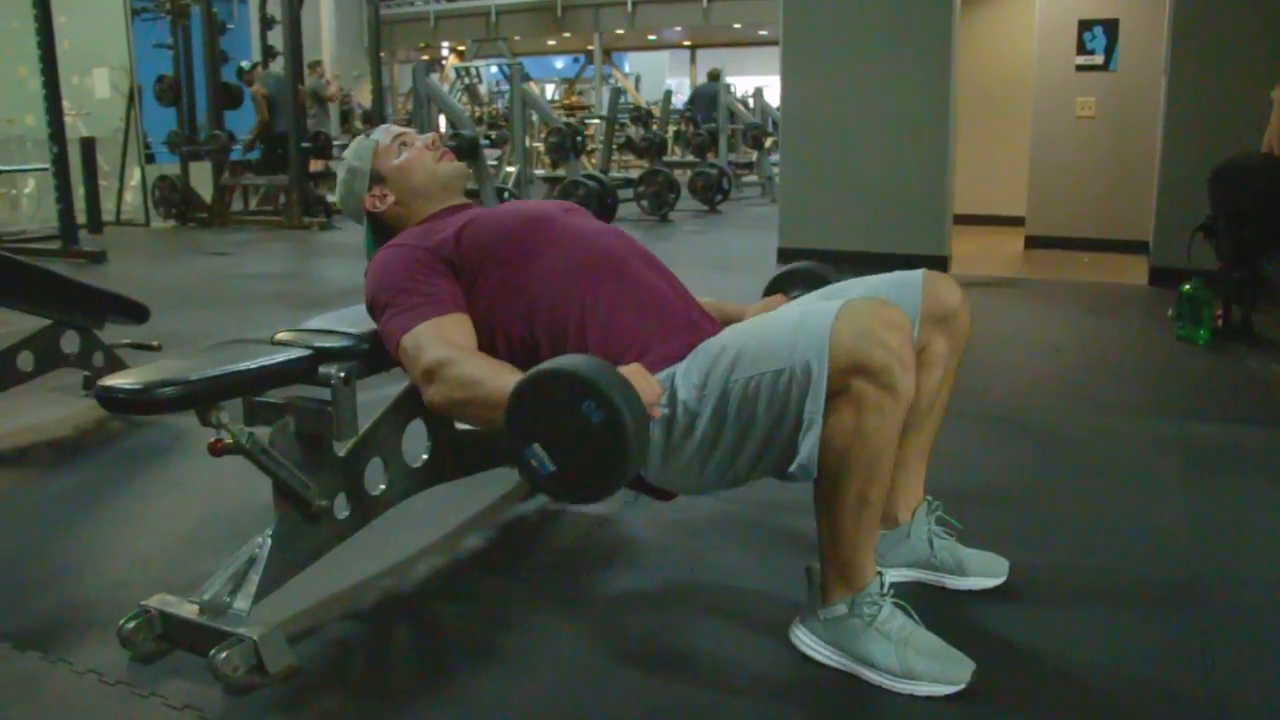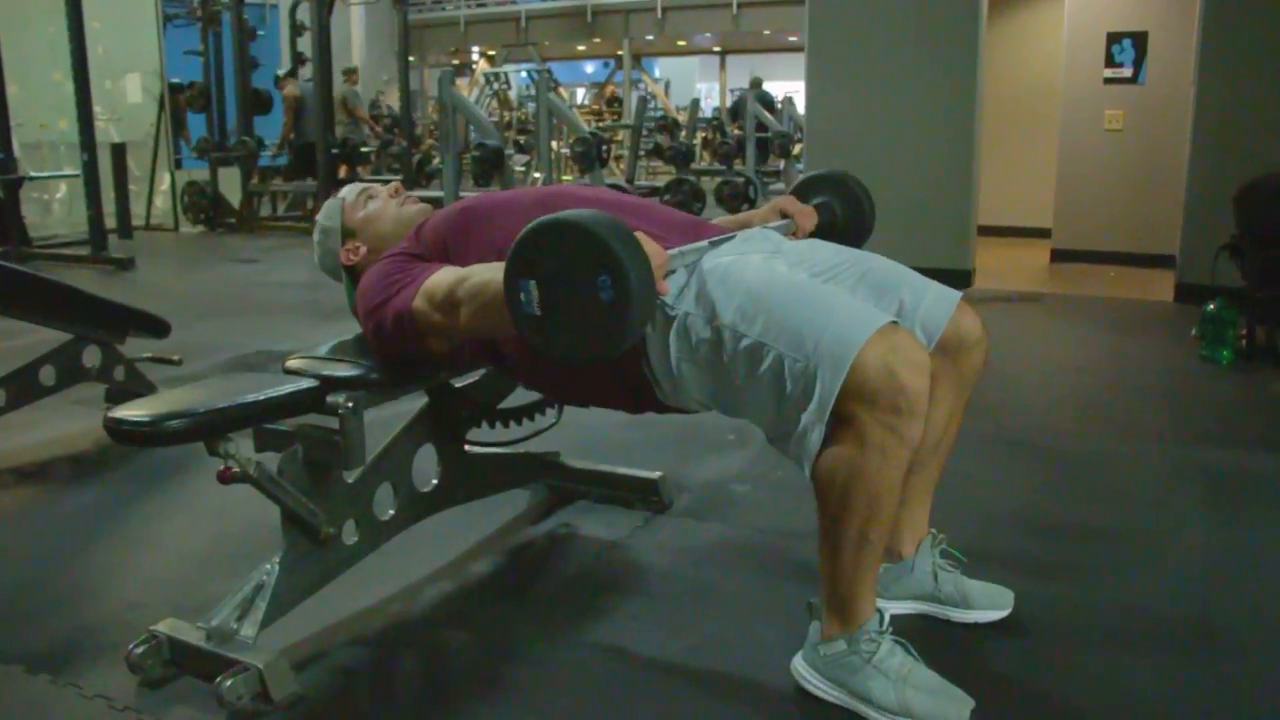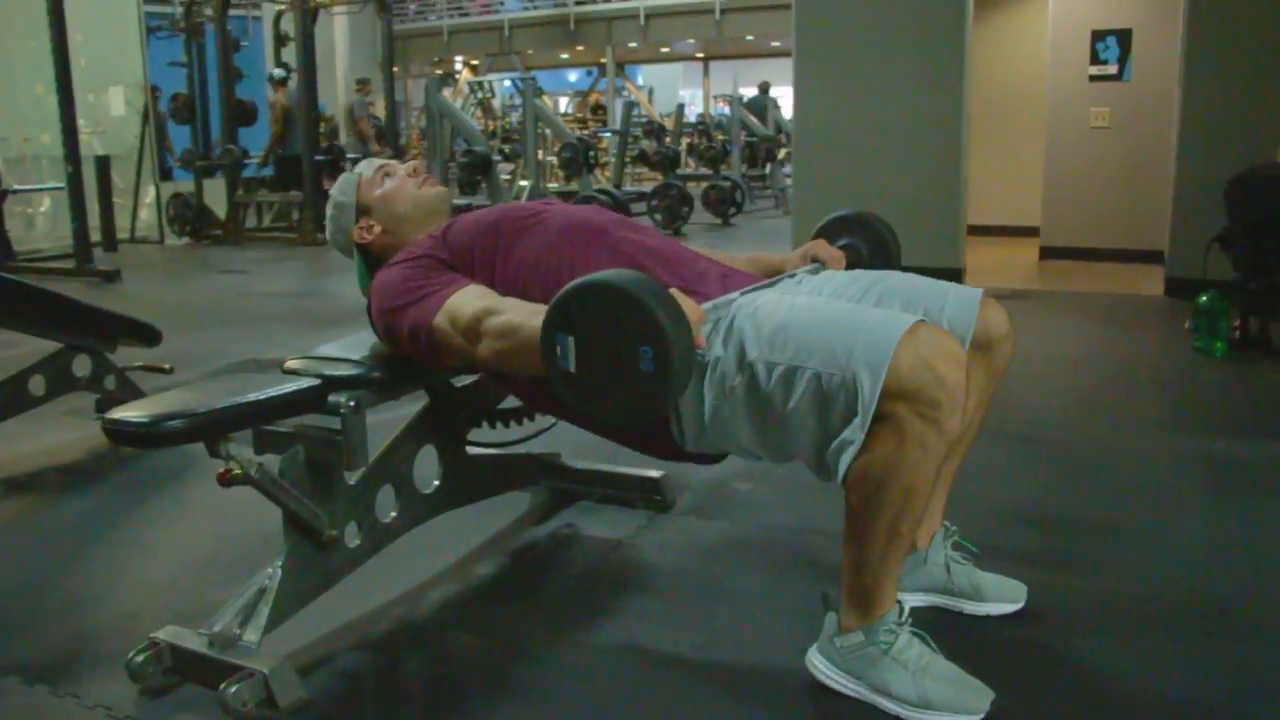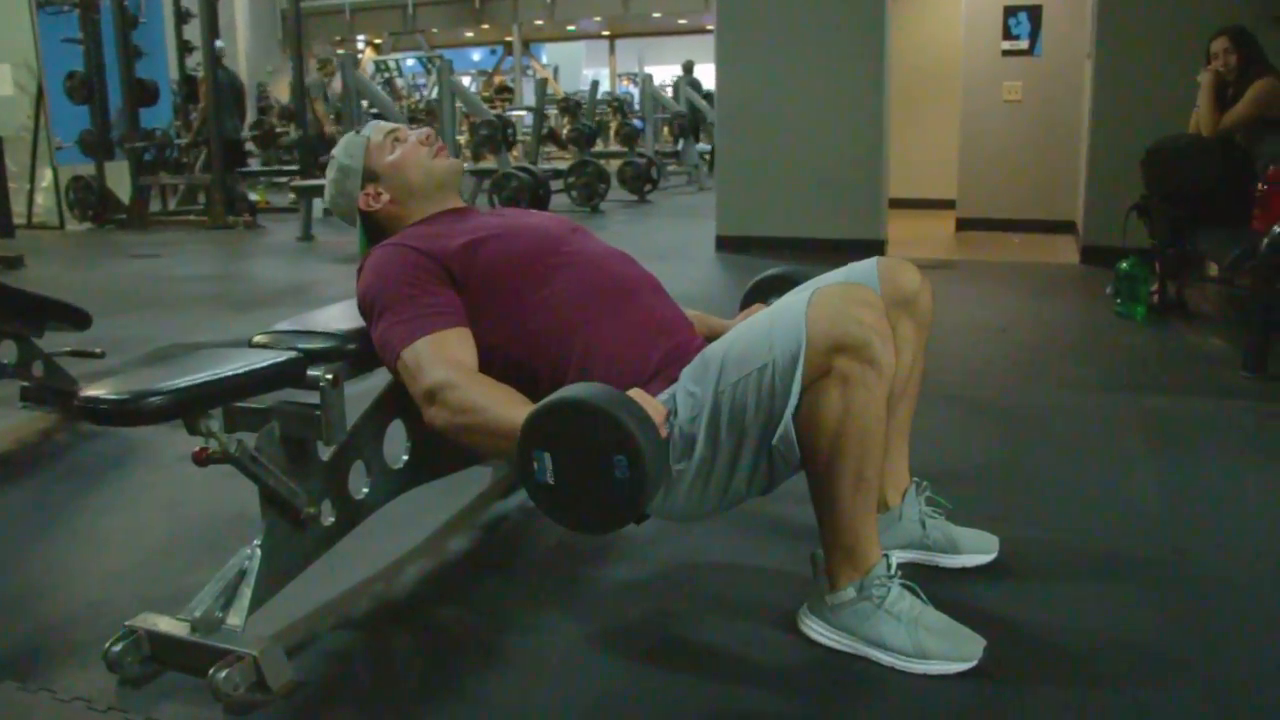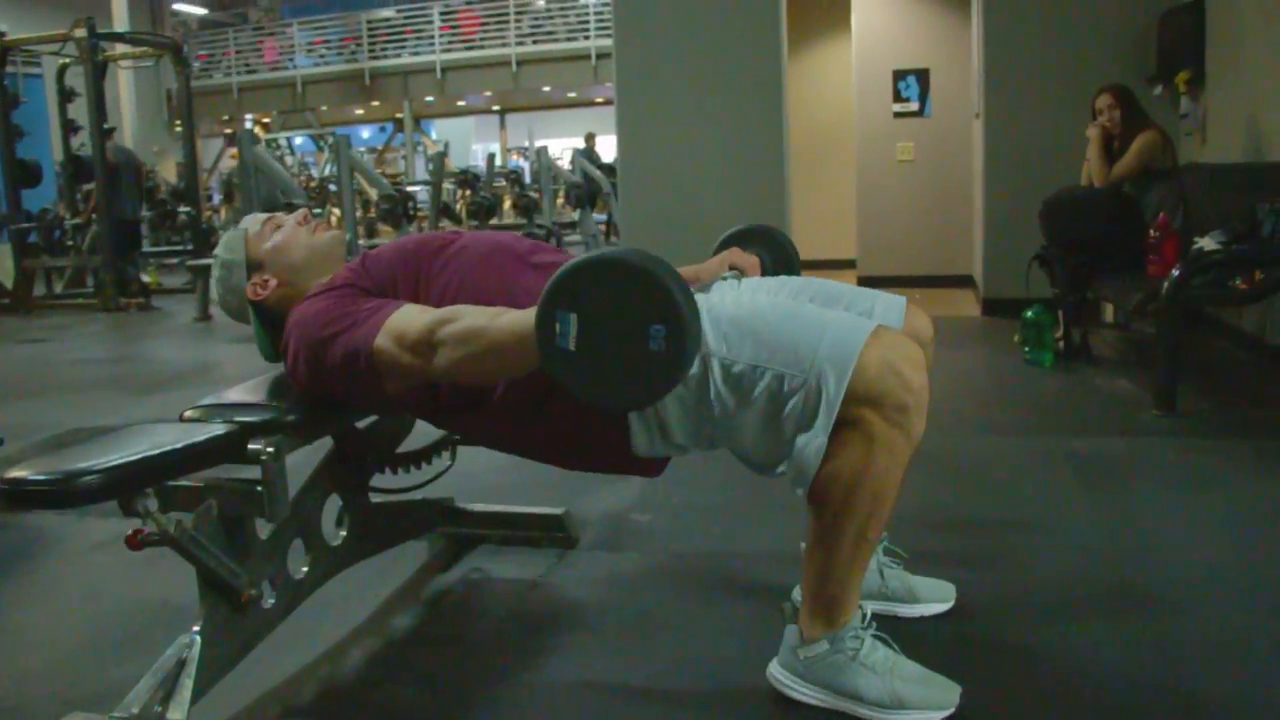
dt=1s
person 1, frame 1
left shoulder: (509, 222)
right shoulder: (410, 260)
right elbow: (445, 374)
left wrist: (746, 314)
left hip: (712, 356)
right hip: (667, 403)
left knee: (935, 301)
right knee: (873, 341)
left ankle: (898, 527)
right ankle: (845, 607)
person 1, frame 2
left shoulder: (460, 231)
right shoulder: (390, 283)
right elbow: (462, 303)
left wrist: (750, 215)
right hip: (670, 294)
left knee: (956, 335)
right knee: (890, 379)
left ankle: (902, 558)
right ankle: (845, 641)
person 1, frame 3
left shoulder: (505, 234)
right shoulder: (406, 280)
right elbow: (487, 328)
left wrist: (780, 261)
right hip: (698, 347)
left knee: (982, 328)
right knee: (928, 375)
left ankle: (919, 550)
right ankle: (862, 633)
person 1, frame 4
left shoulder: (501, 226)
right shoulder: (402, 264)
right elbow: (445, 393)
left wrist: (732, 328)
left hip: (703, 372)
right hip: (667, 424)
left knee: (897, 284)
right knee: (849, 322)
left ankle: (891, 508)
right ankle: (853, 592)
person 1, frame 5
left shoulder: (382, 285)
right shoulder: (321, 323)
right elbow: (437, 343)
left wrist: (690, 275)
left knee: (905, 331)
right knee: (889, 378)
left ankle: (853, 564)
right ankle: (825, 643)
